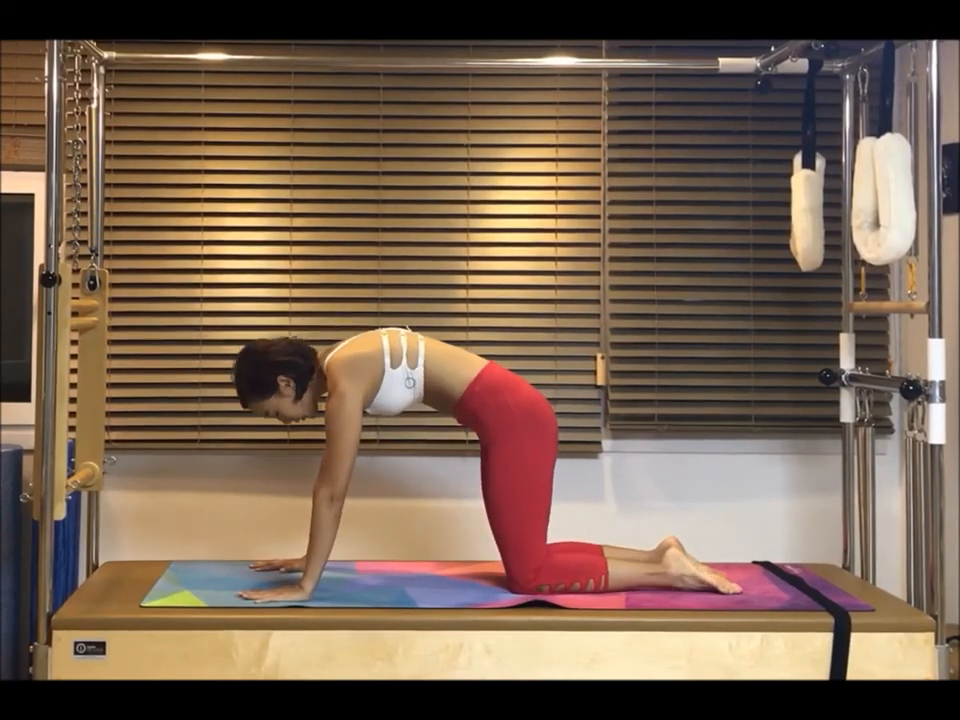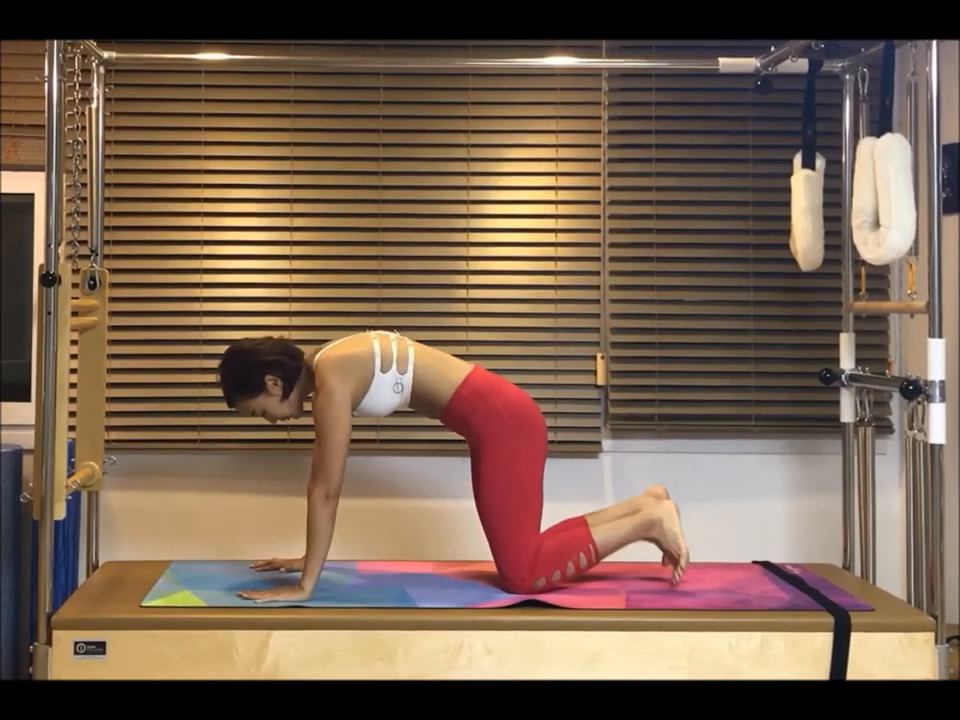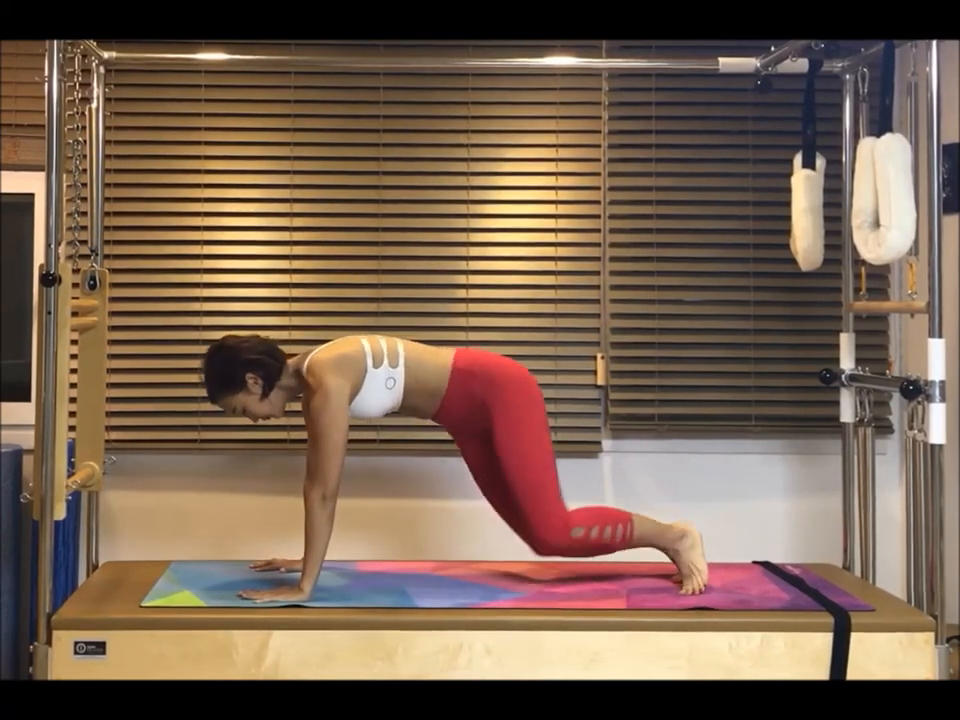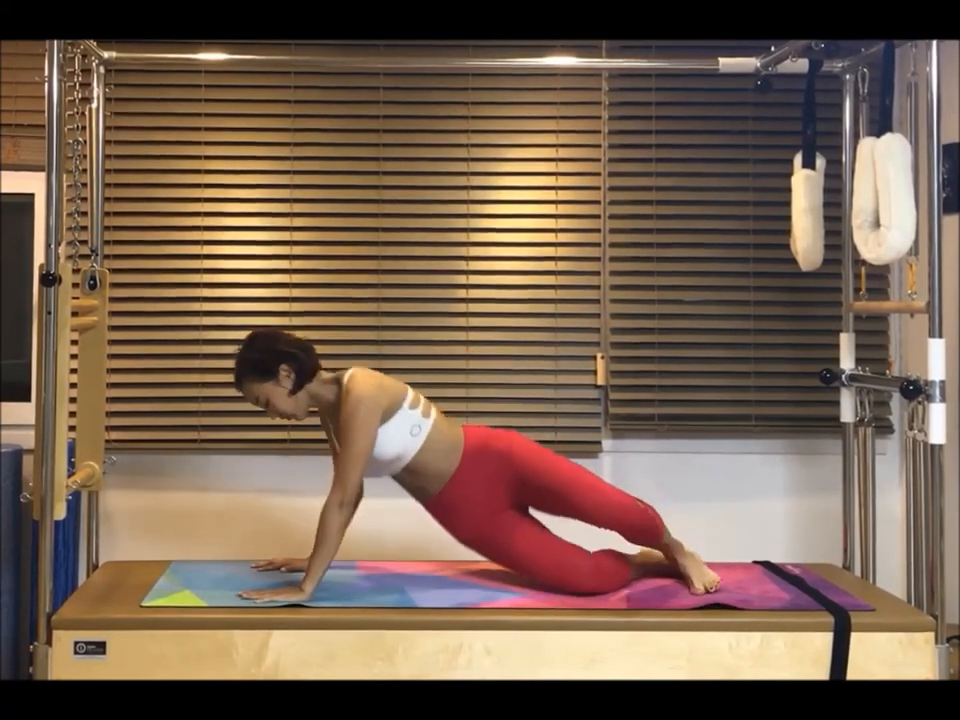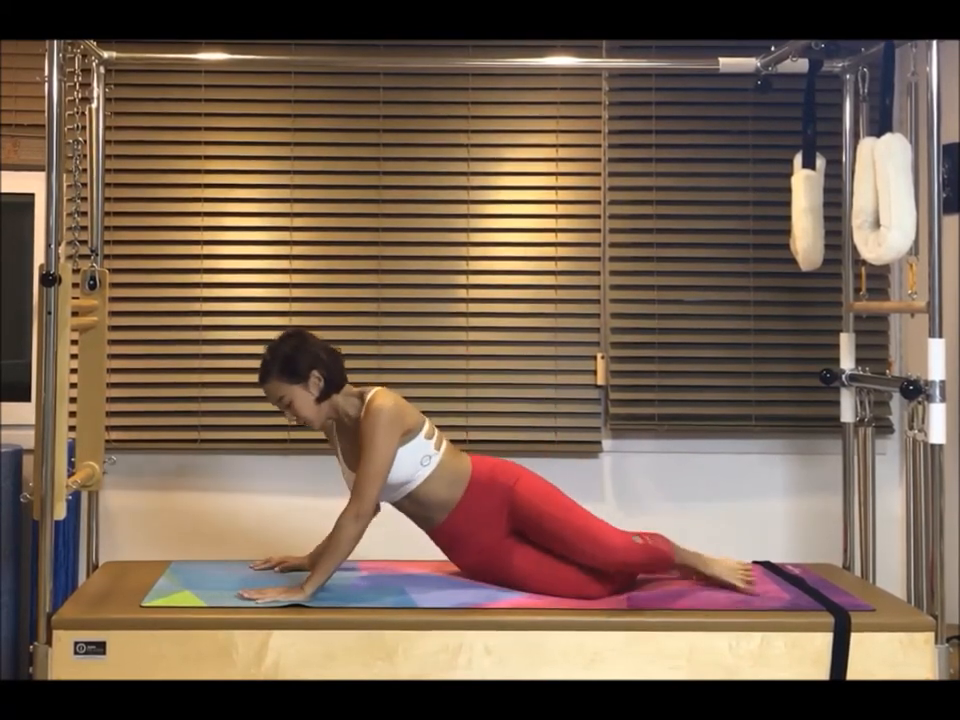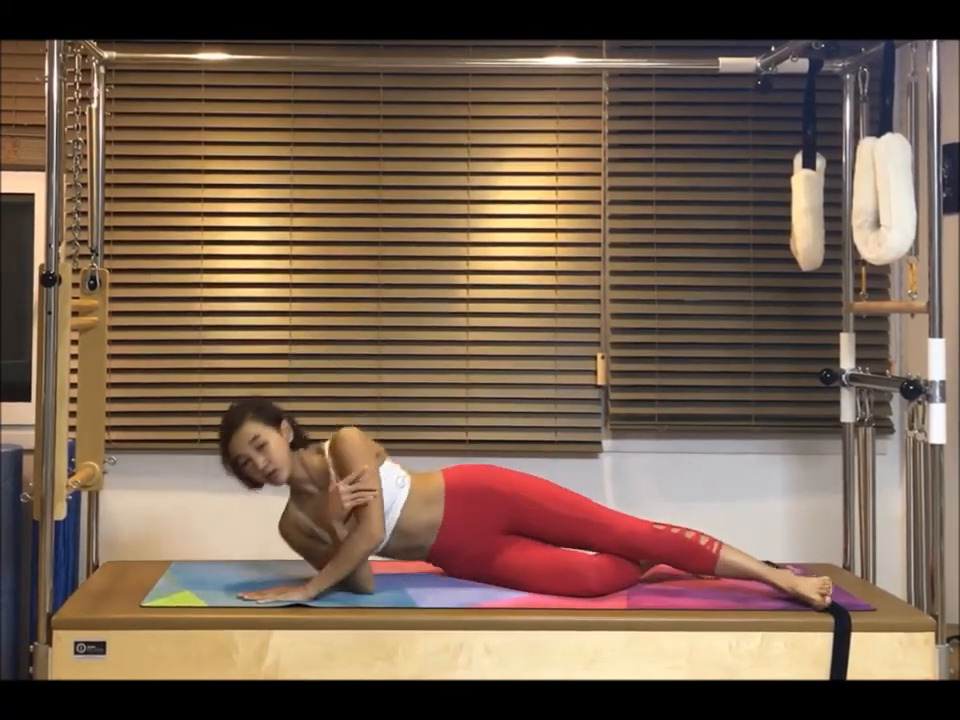
dt=0.5s
person 1, frame 1
left shoulder: (343, 379)
right shoulder: (338, 368)
left elbow: (332, 491)
right elbow: (329, 483)
left wrist: (306, 584)
right wrist: (309, 558)
left hip: (512, 416)
right hip: (507, 414)
left knee: (529, 575)
right knee: (527, 556)
left ankle: (667, 571)
right ankle: (658, 554)
person 1, frame 2
left shoulder: (330, 379)
right shoulder: (328, 365)
left elbow: (326, 491)
right elbow: (323, 483)
left wrist: (305, 586)
right wrist: (307, 558)
left hip: (500, 419)
right hip: (494, 417)
left knee: (522, 575)
right knee: (520, 555)
left ankle: (647, 521)
right ankle: (643, 507)
person 1, frame 3
left shoulder: (325, 378)
right shoulder: (310, 384)
left elbow: (325, 493)
right elbow: (316, 483)
left wrist: (305, 585)
right wrist: (307, 558)
left hip: (497, 387)
right hip: (466, 415)
left knee: (550, 529)
right knee: (541, 534)
left ankle: (676, 536)
right ankle: (659, 539)
person 1, frame 4
left shoulder: (359, 391)
right shoulder: (331, 412)
left elbow: (340, 498)
right elbow: (349, 496)
left wrist: (307, 588)
right wrist: (312, 561)
left hip: (495, 458)
right hip: (465, 509)
left knee: (614, 508)
right knee: (587, 577)
left ankle: (677, 552)
right ankle: (654, 563)
person 1, frame 5
left shoulder: (378, 408)
right shoulder: (335, 430)
left elbow: (358, 509)
right elbow: (361, 515)
left wrist: (306, 587)
right wrist: (309, 560)
left hip: (499, 488)
right hip: (472, 545)
left knee: (608, 550)
left ankle: (701, 562)
right ankle: (644, 565)
person 1, frame 6
left shoulder: (347, 443)
right shoulder: (294, 522)
left elbow: (370, 531)
right elbow: (362, 580)
left wrist: (306, 588)
right wrist: (340, 523)
left hip: (480, 498)
right hip: (466, 555)
left knee: (626, 531)
right knee: (592, 578)
left ankle: (780, 578)
right ankle: (658, 571)
